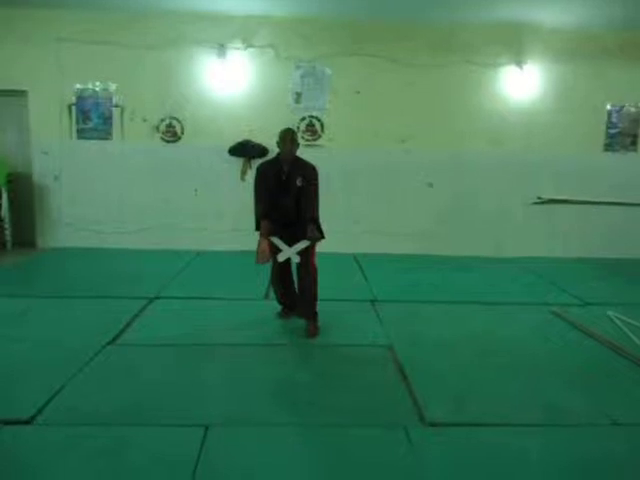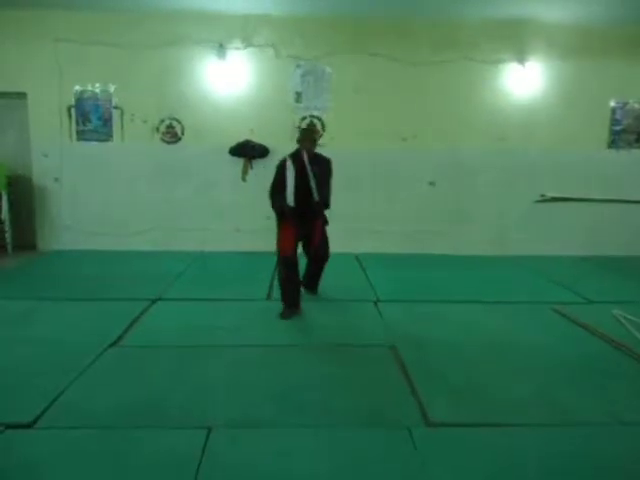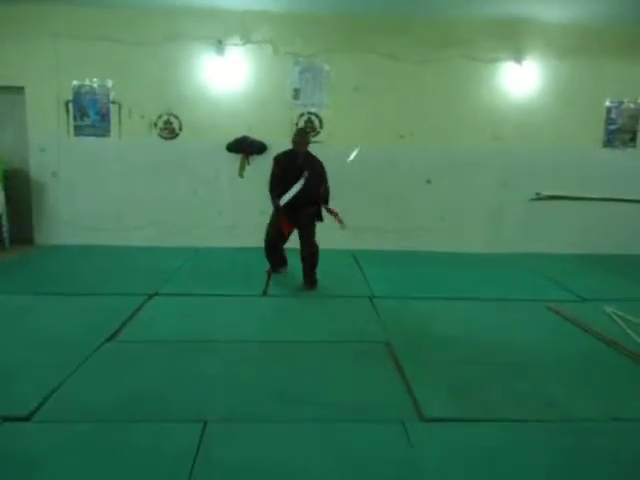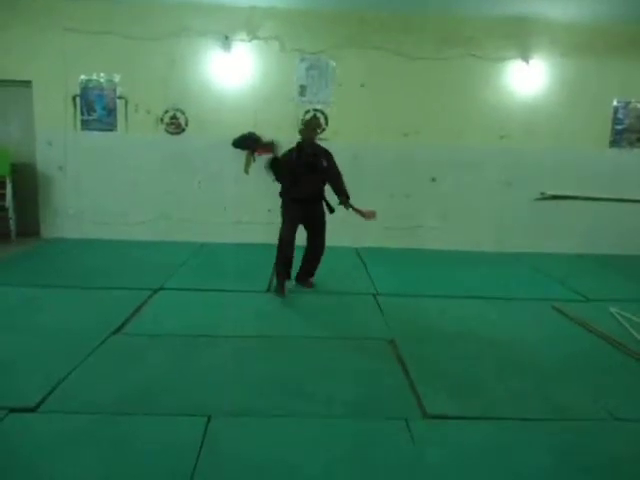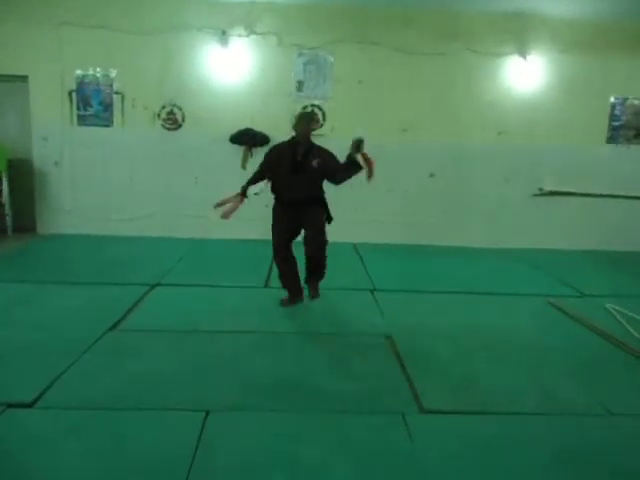
dt=1s
person 1, frame 1
left shoulder: (308, 170)
right shoulder: (265, 169)
left elbow: (311, 200)
right elbow: (261, 200)
left wrist: (311, 225)
right wrist: (263, 225)
left hip: (302, 227)
right hip: (277, 227)
left knee: (306, 270)
right knee: (279, 270)
left ankle: (310, 317)
right ankle: (289, 305)
person 1, frame 2
left shoulder: (324, 163)
right shoulder: (287, 163)
left elbow: (324, 188)
right elbow: (276, 191)
left wrist: (321, 204)
right wrist: (283, 207)
left hip: (313, 216)
right hip: (289, 216)
left knee: (320, 254)
right knee: (287, 258)
left ankle: (309, 283)
right ankle: (291, 305)
person 1, frame 3
left shoulder: (315, 164)
right shoulder: (281, 159)
left elbow: (321, 188)
right elbow: (275, 184)
left wrist: (323, 199)
right wrist: (277, 201)
left hip: (305, 208)
right hip: (285, 206)
left knee: (308, 243)
right knee: (272, 239)
left ankle: (310, 278)
right ankle: (278, 264)
person 1, frame 4
left shoulder: (324, 154)
right shoulder: (291, 154)
left elbow: (334, 177)
right elbow: (283, 179)
left wrist: (343, 197)
right wrist: (275, 162)
left hip: (314, 203)
right hip: (293, 202)
left knee: (317, 242)
right knee: (286, 239)
left ankle: (304, 276)
right ankle: (280, 279)
person 1, frame 5
left shoulder: (320, 154)
right shoulder: (278, 151)
left elbow: (338, 175)
right elbow: (261, 174)
left wrist: (353, 156)
right wrist: (244, 191)
left hip: (311, 207)
right hip: (284, 207)
left knee: (316, 245)
right knee: (281, 250)
left ankle: (313, 280)
right ankle: (294, 292)
